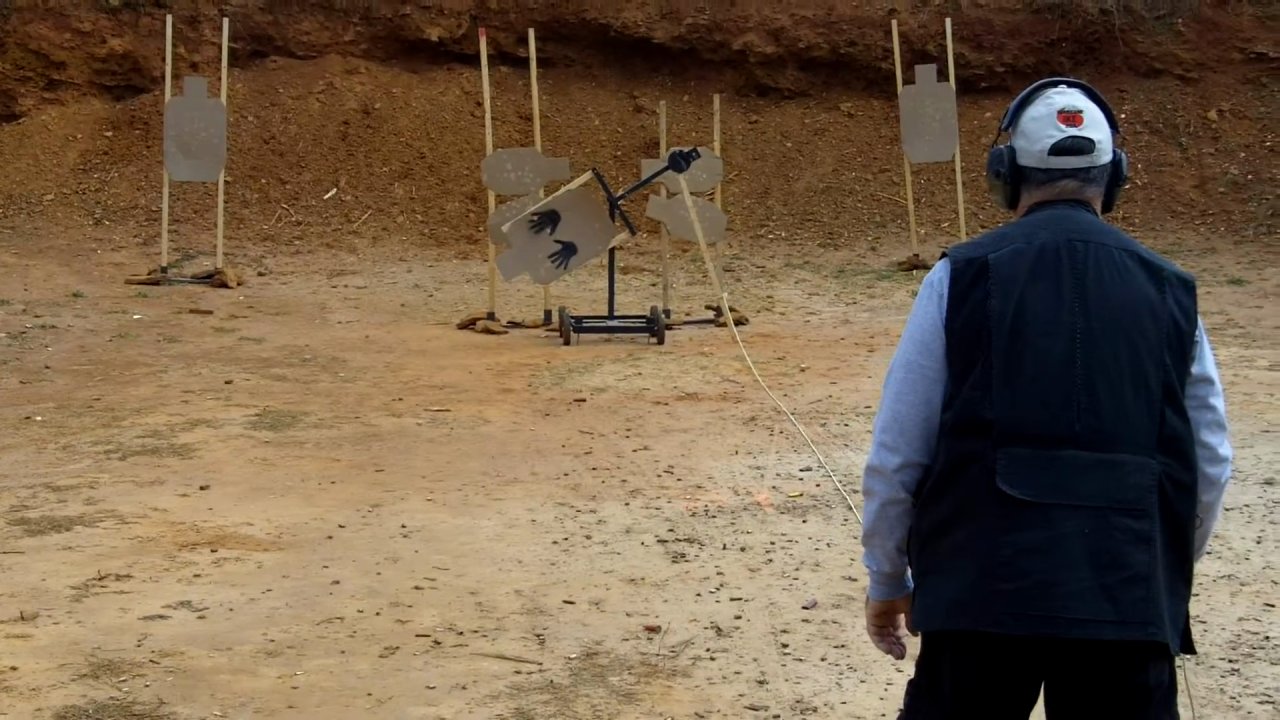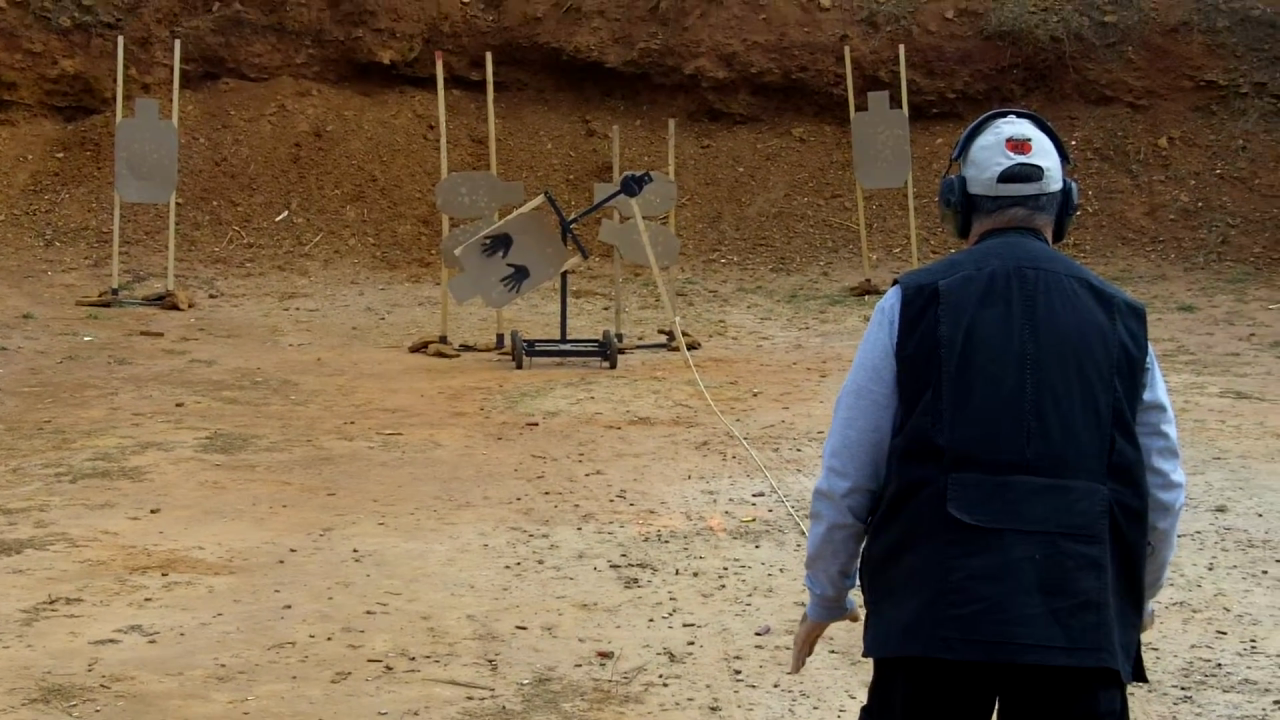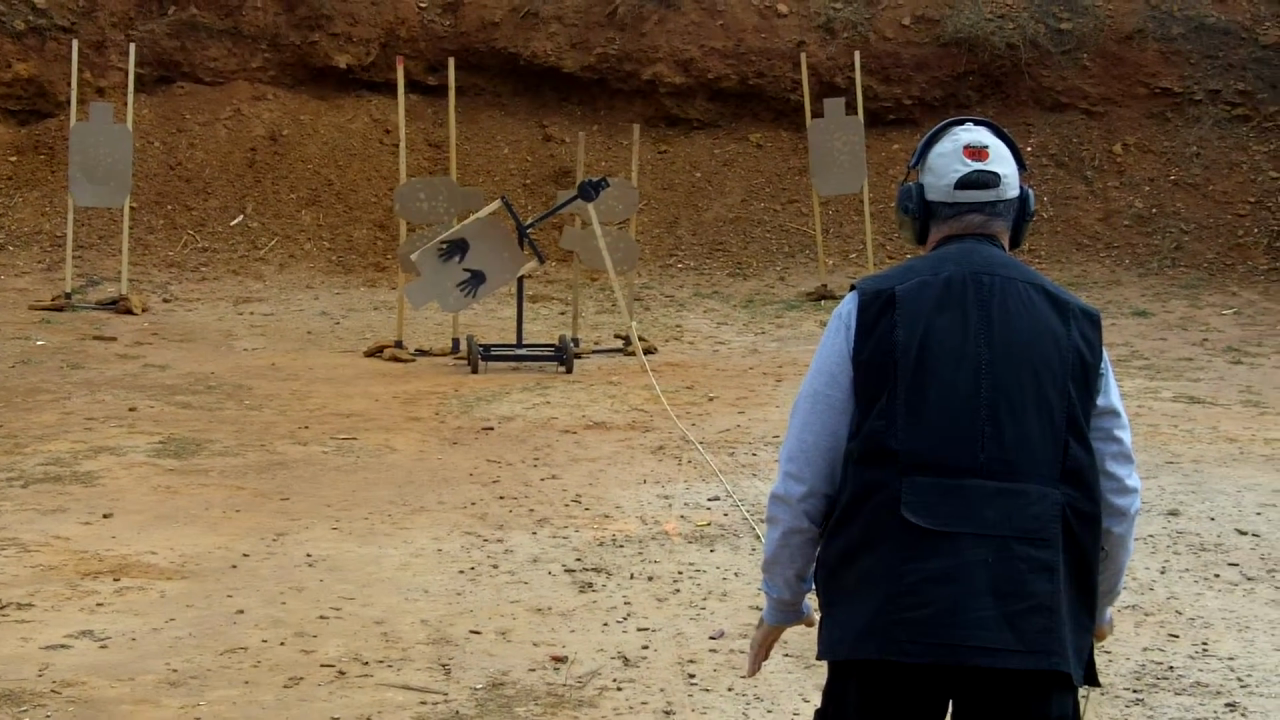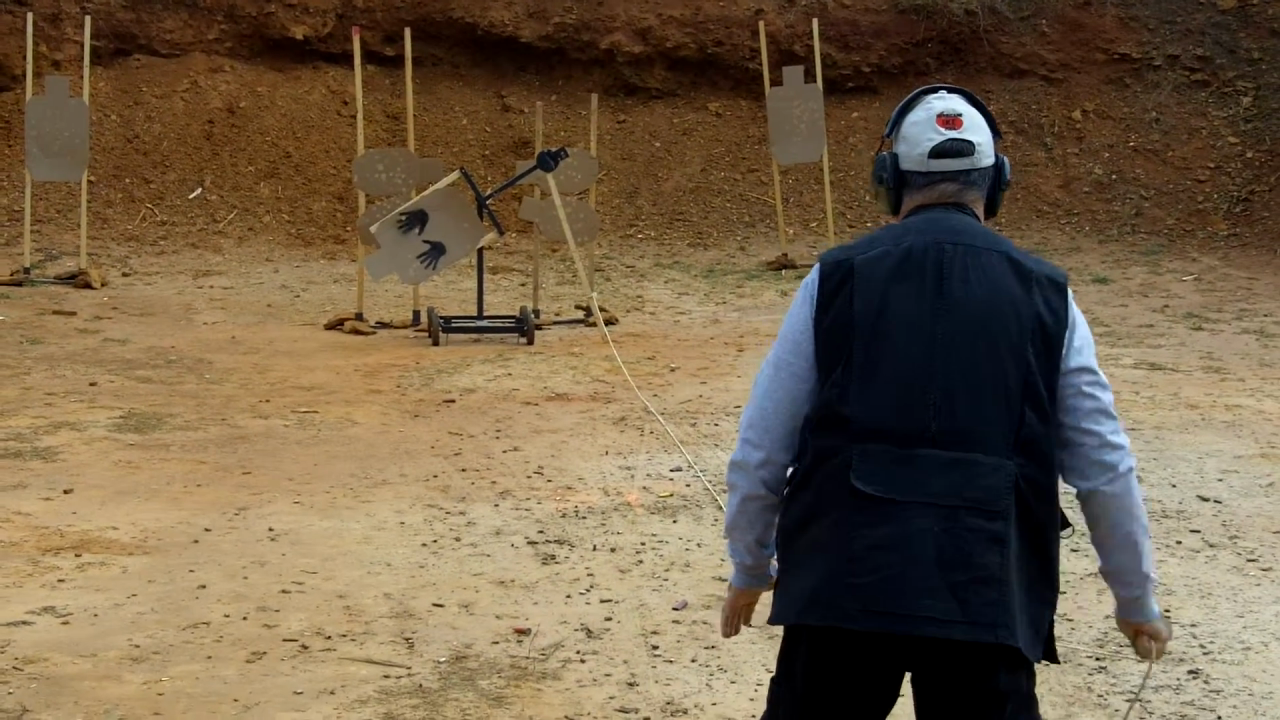
dt=1s
person 1, frame 1
left shoulder: (963, 276)
right shoulder: (1170, 291)
left elbow: (897, 454)
right elbow: (1209, 464)
left wrist: (887, 577)
right wrist: (1168, 574)
left hip: (981, 590)
right hip: (1127, 597)
person 1, frame 2
left shoulder: (915, 303)
right shoulder: (1120, 318)
left elbow: (846, 479)
right elbow: (1162, 489)
left wrist: (826, 596)
right wrist: (1134, 598)
left hip: (933, 613)
right hip: (1079, 620)
person 1, frame 3
left shoulder: (871, 308)
right shoulder: (1074, 324)
left elbow: (802, 483)
right elbow: (1117, 494)
left wrist: (782, 599)
right wrist: (1095, 603)
left hip: (887, 613)
right hip: (1032, 621)
person 1, frame 4
left shoulder: (838, 277)
right shoulder: (1040, 296)
left elbow: (765, 446)
right elbow: (1101, 462)
left wrist: (750, 566)
right wrist: (1135, 594)
left hip: (845, 578)
right hip: (987, 589)
